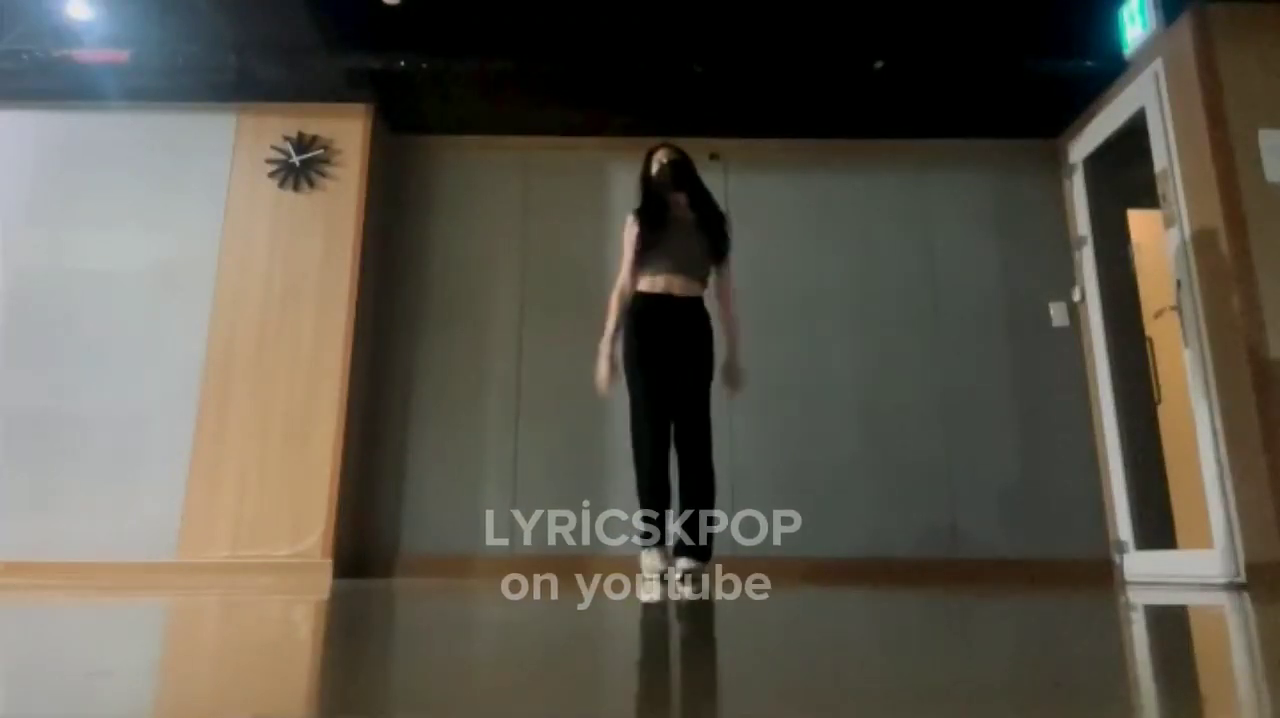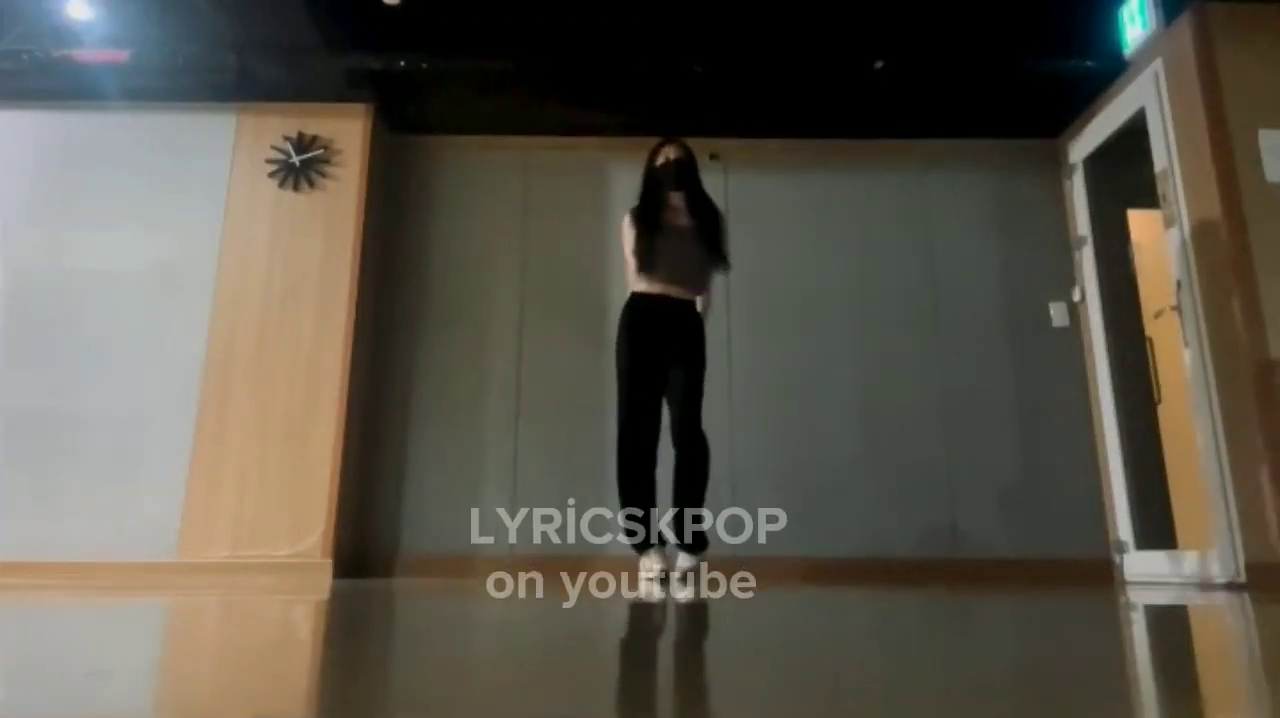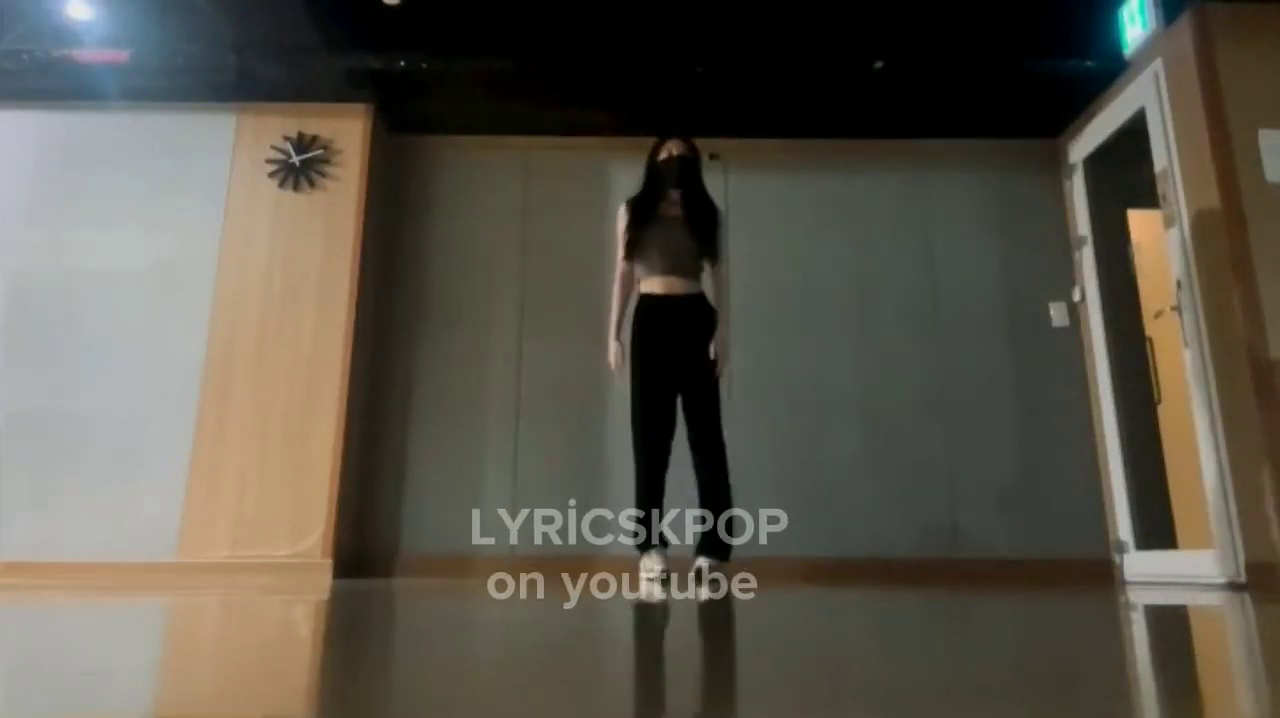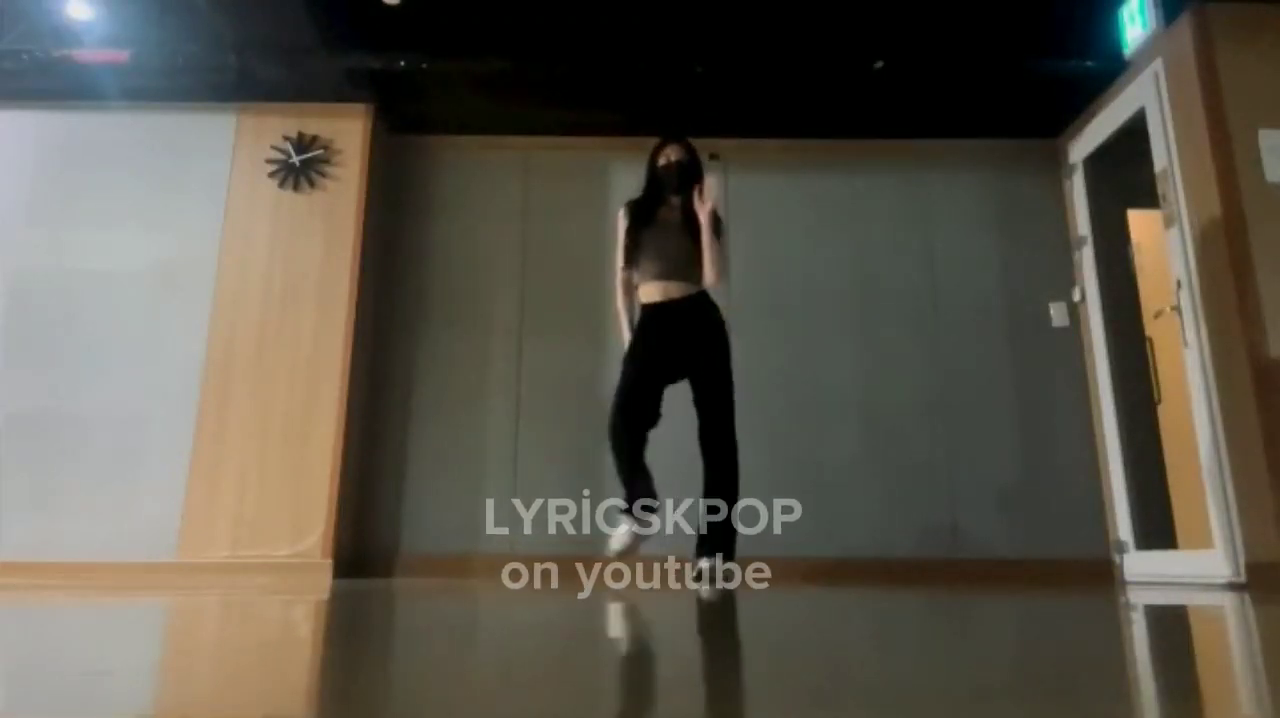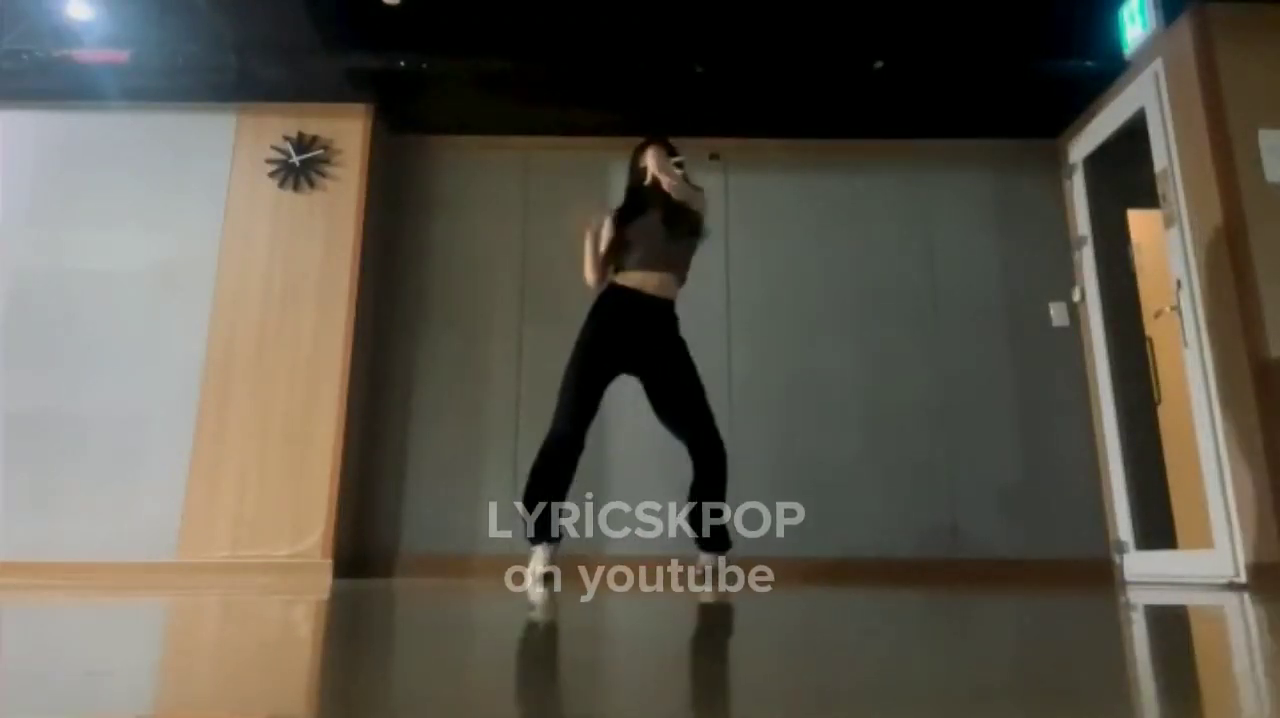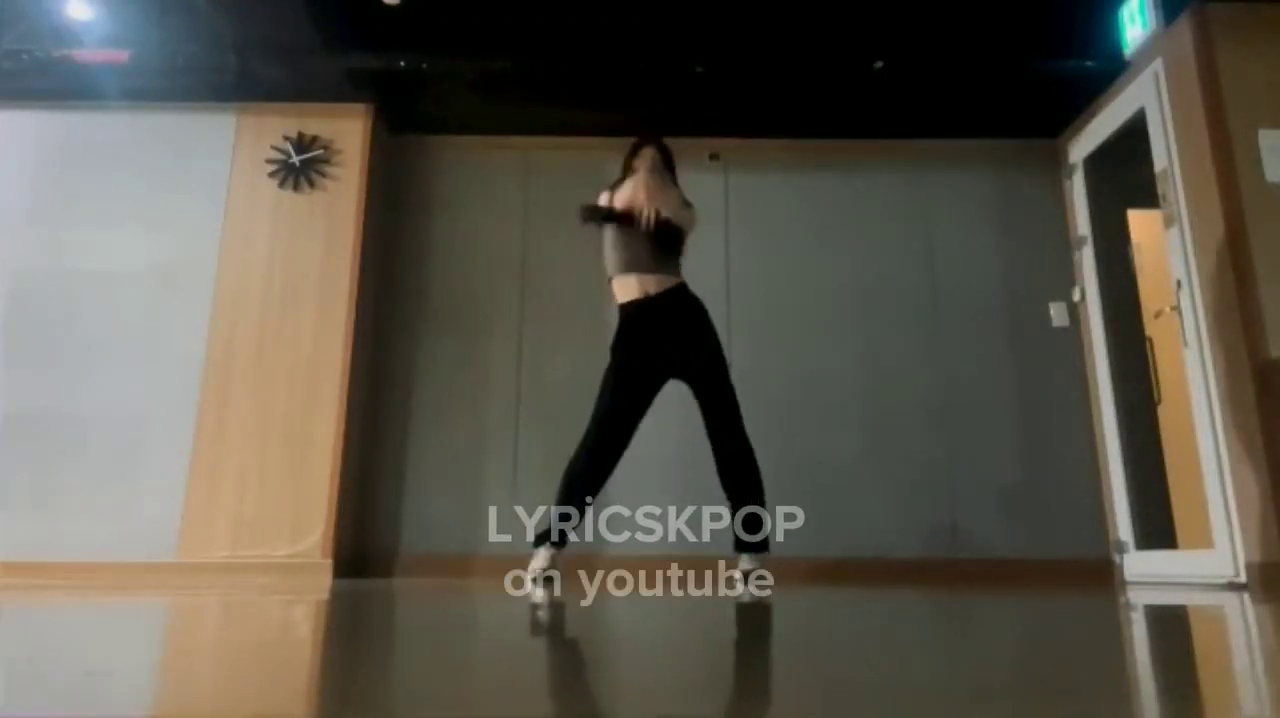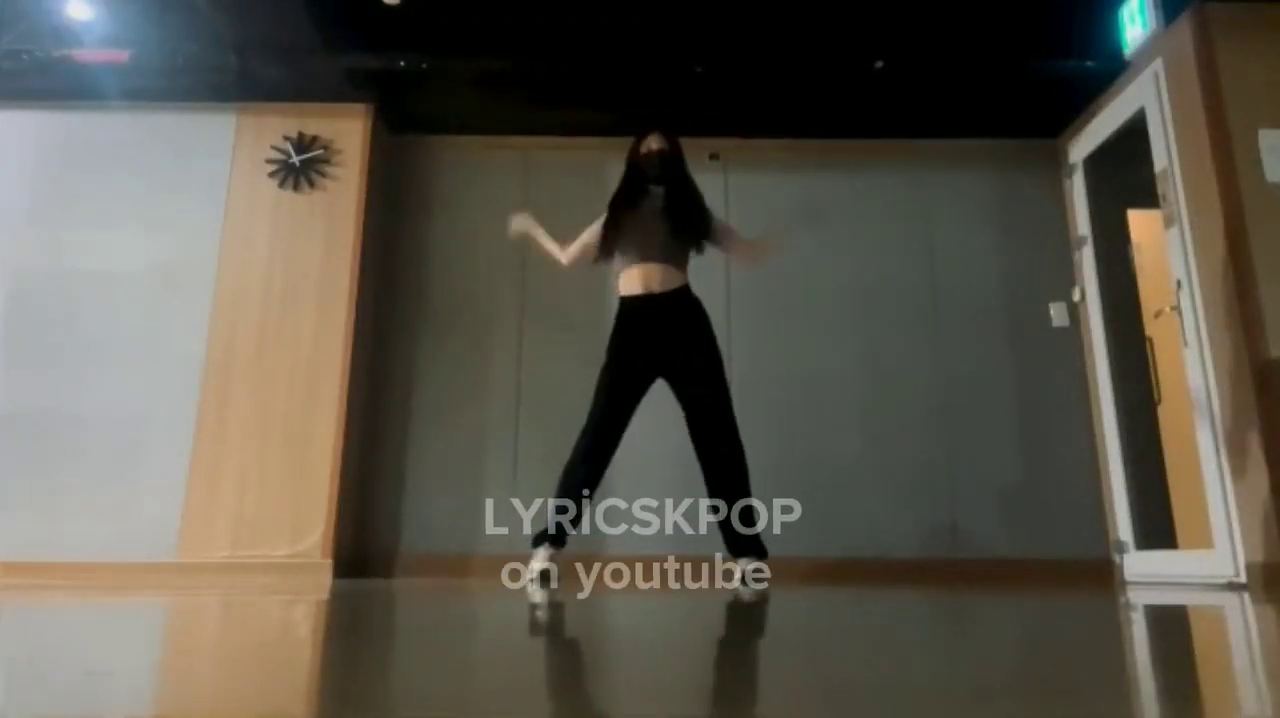
dt=0.3s
person 1, frame 1
left shoulder: (712, 220)
right shoulder: (641, 219)
left elbow: (723, 287)
right elbow: (625, 282)
left wrist: (733, 350)
right wrist: (607, 345)
left hip: (693, 324)
right hip: (649, 320)
left knee: (694, 433)
right knee: (651, 427)
left ankle: (691, 550)
right ankle: (653, 539)
person 1, frame 2
left shoulder: (709, 221)
right shoulder: (636, 219)
right elbow: (636, 278)
left hip: (686, 327)
right hip: (642, 320)
left knee: (688, 428)
right knee: (637, 431)
left ankle: (688, 545)
right ankle: (649, 546)
person 1, frame 3
left shoulder: (707, 213)
right shoulder: (633, 211)
left elbow: (720, 278)
right elbow: (622, 274)
left wrist: (722, 336)
right wrist: (613, 332)
left hip: (695, 320)
right hip: (650, 319)
left knee: (705, 432)
right knee: (651, 432)
left ankle: (711, 550)
right ankle: (651, 546)
person 1, frame 4
left shoulder: (705, 216)
right shoulder: (632, 214)
left elbow: (714, 275)
right elbow: (624, 281)
left wrist: (705, 220)
right wrist: (628, 336)
left hip: (701, 324)
right hip: (654, 325)
left knee: (718, 435)
right knee: (625, 423)
left ankle: (713, 551)
right ankle: (639, 510)
person 1, frame 5
left shoulder: (692, 204)
right shoulder: (620, 216)
left elbow: (677, 188)
right elbow: (595, 277)
left wrist: (661, 165)
right wrist: (587, 248)
left hip: (657, 322)
right hip: (612, 316)
left knee: (702, 436)
right knee: (567, 428)
left ankle: (711, 547)
right ankle: (542, 544)
person 1, frame 6
left shoulder: (678, 212)
right shoulder: (609, 200)
left elbow: (680, 215)
right elbow: (620, 197)
left wrist: (656, 189)
right wrist: (636, 188)
left hip: (683, 317)
right hip: (636, 326)
left knee: (729, 432)
right knee: (601, 436)
left ankle: (751, 548)
right ankle: (550, 543)
person 1, frame 7
left shoulder: (691, 206)
right shoulder: (618, 209)
left elbow: (744, 251)
right elbow: (569, 255)
right wrist: (534, 231)
left hip: (684, 319)
right hip: (632, 323)
left knee: (719, 435)
right knee: (598, 435)
left ankle: (745, 550)
right ankle: (549, 543)
